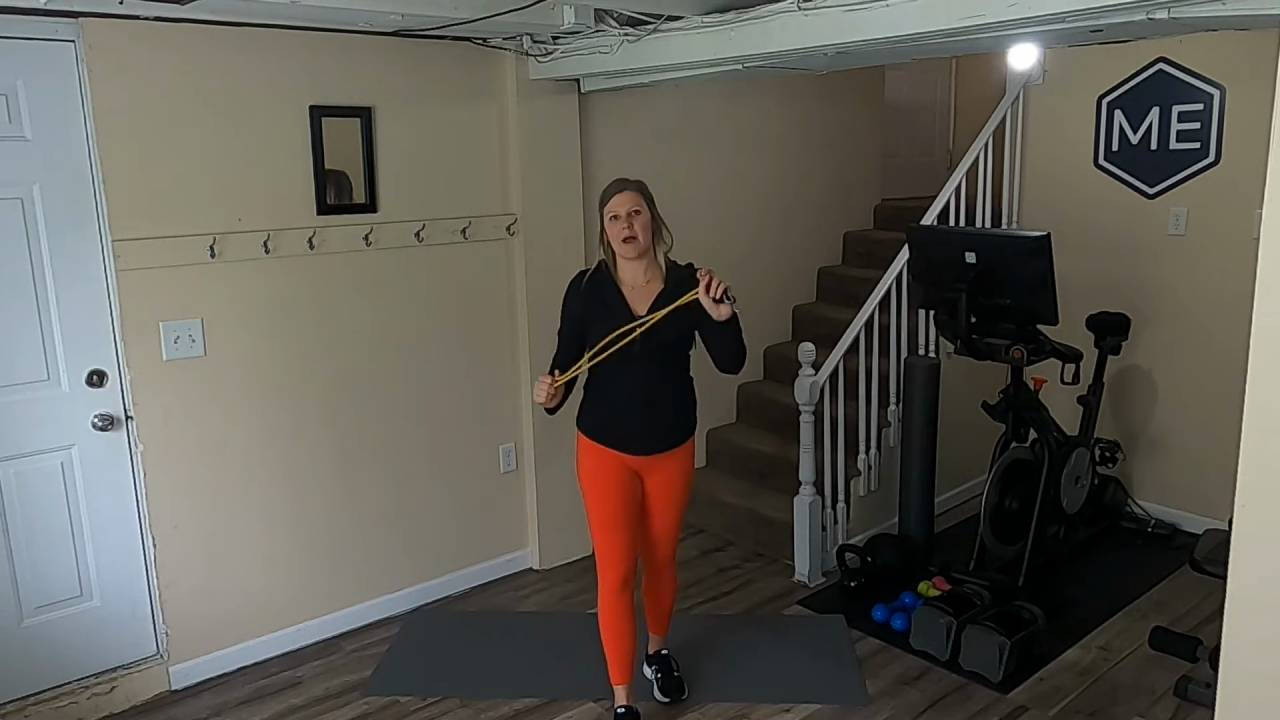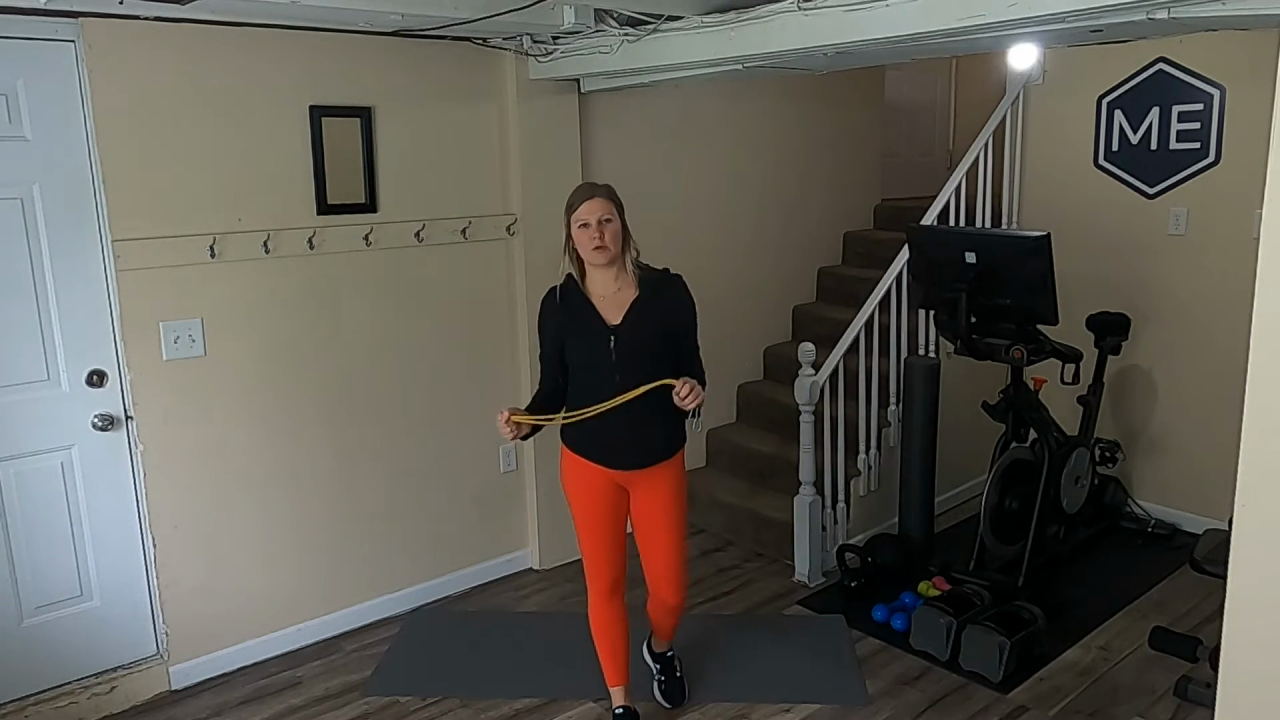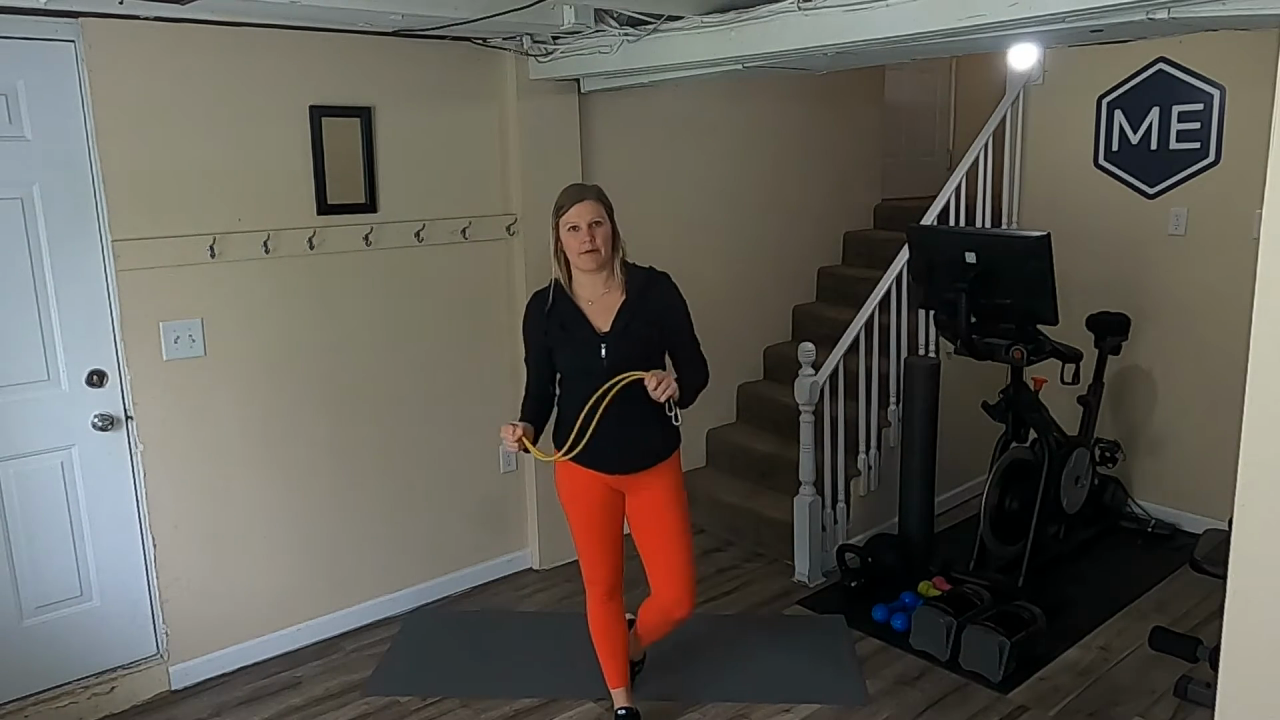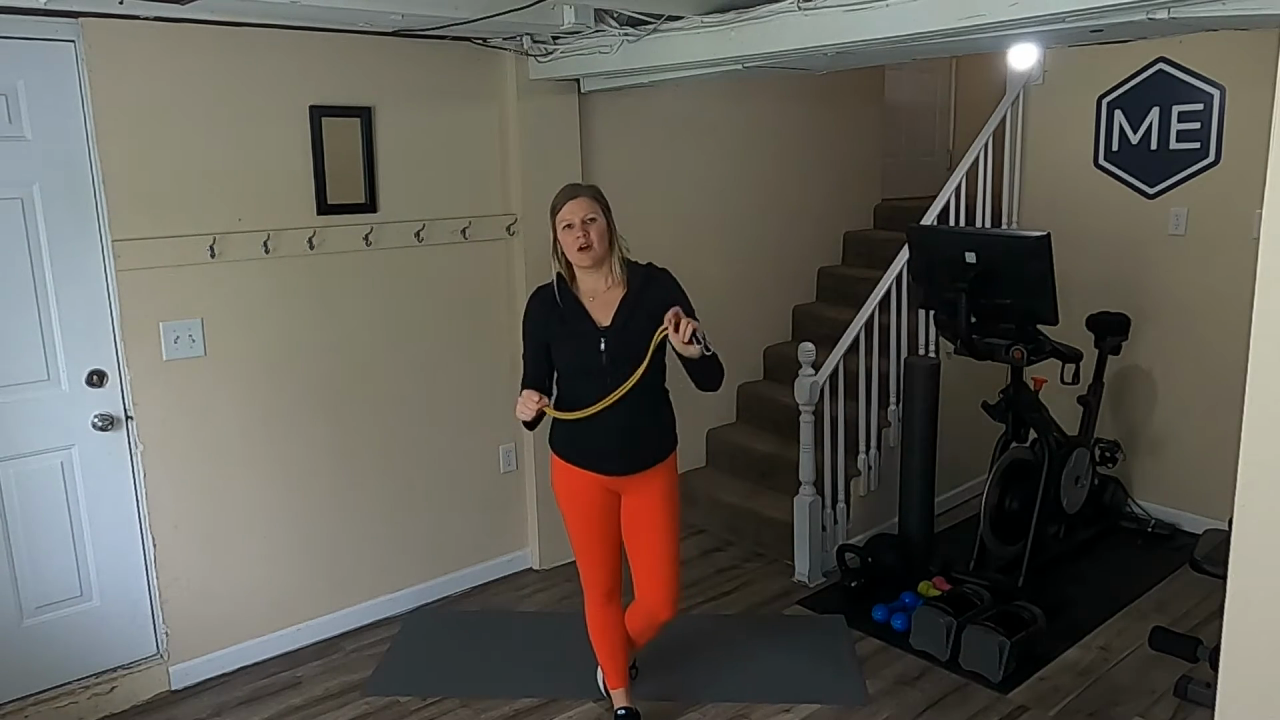
dt=0.4s
person 1, frame 1
left shoulder: (687, 283)
right shoulder: (586, 289)
left elbow: (731, 363)
right elbow: (565, 360)
left wrist: (721, 314)
right wrist: (552, 391)
left hip: (672, 449)
right hip: (604, 450)
left knee: (661, 560)
right knee: (616, 572)
left ankle: (658, 650)
person 1, frame 2
left shoulder: (666, 290)
right shoulder: (558, 304)
left elbow: (690, 367)
right elbow: (554, 388)
left wrist: (693, 391)
right wrist: (522, 422)
left hip: (659, 463)
right hip: (589, 464)
left knee: (670, 588)
right knee: (604, 584)
left ankle: (661, 649)
person 1, frame 3
left shoulder: (655, 291)
right shoulder: (544, 308)
left elbow: (696, 368)
right elbow: (540, 388)
left wrist: (676, 387)
right wrist: (527, 427)
left hip: (655, 466)
right hip: (583, 468)
left knee: (677, 598)
right knee: (603, 589)
left ankle: (633, 640)
person 1, frame 4
left shoulder: (655, 286)
right shoulder: (545, 304)
left elbow: (711, 379)
right elbow: (536, 384)
left wrist: (691, 347)
right wrist: (528, 404)
left hip: (652, 467)
right hip: (580, 469)
left knee: (660, 602)
right knee: (602, 590)
left ankle: (618, 653)
